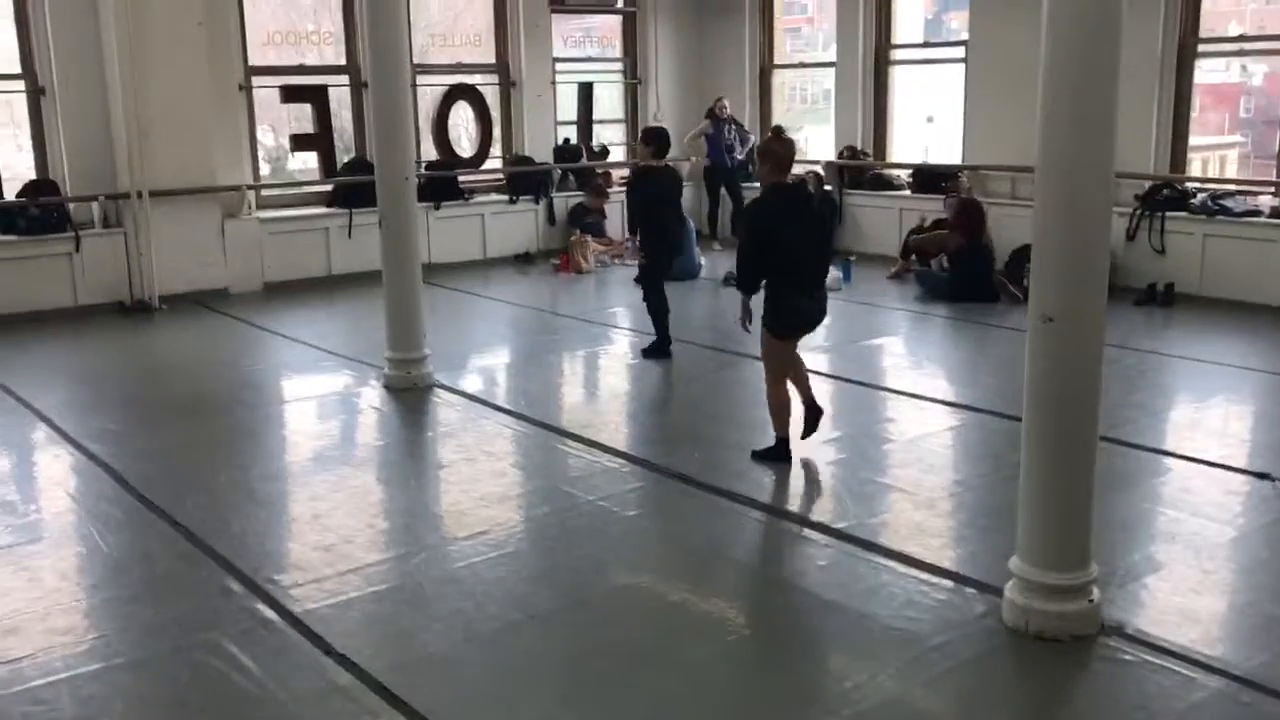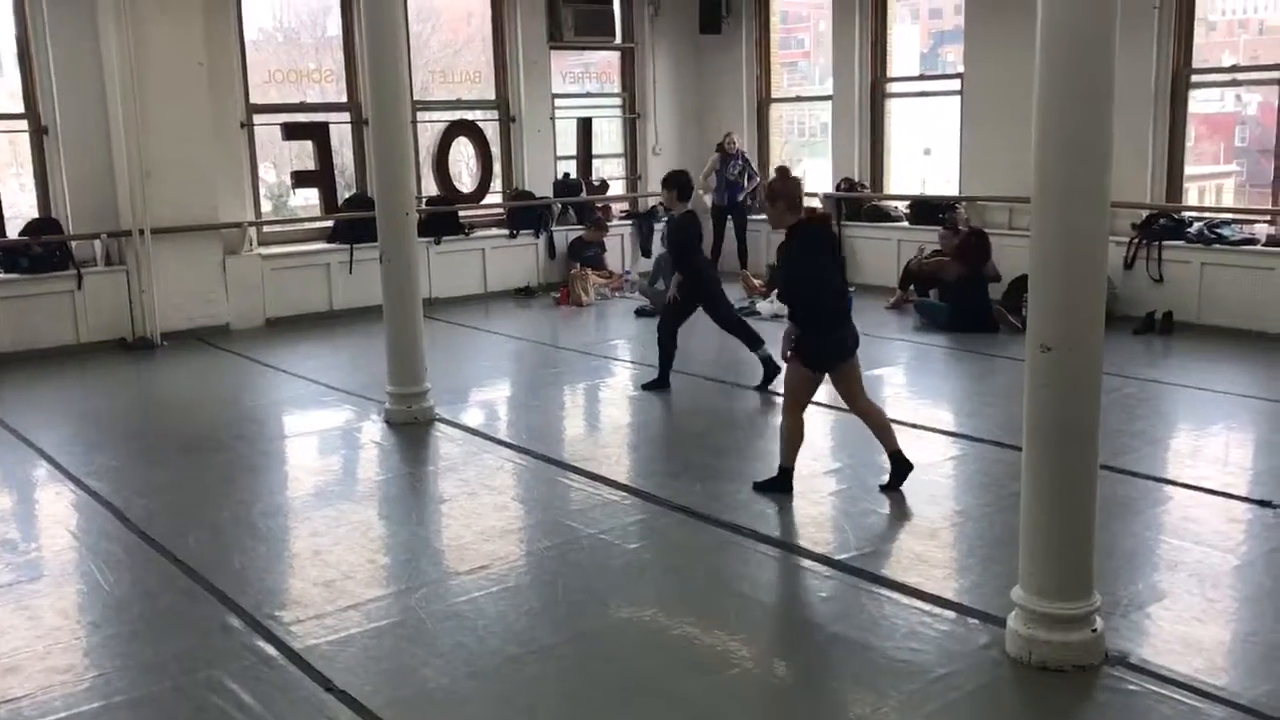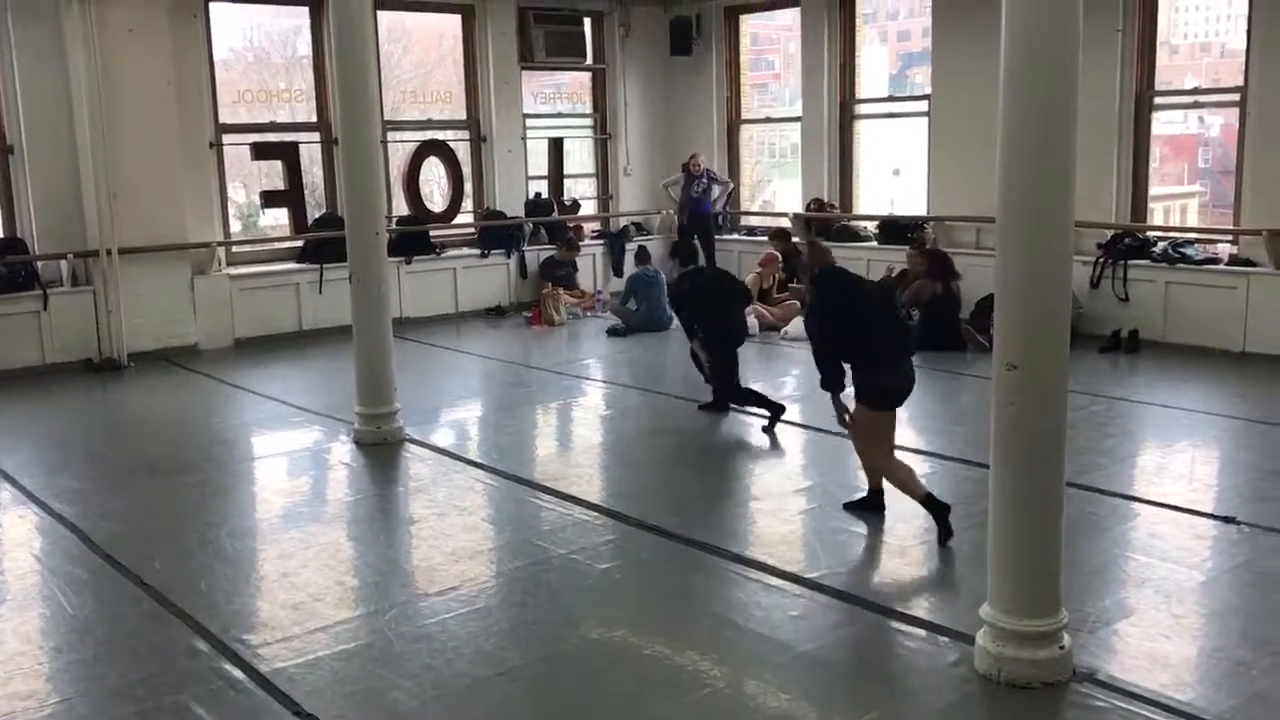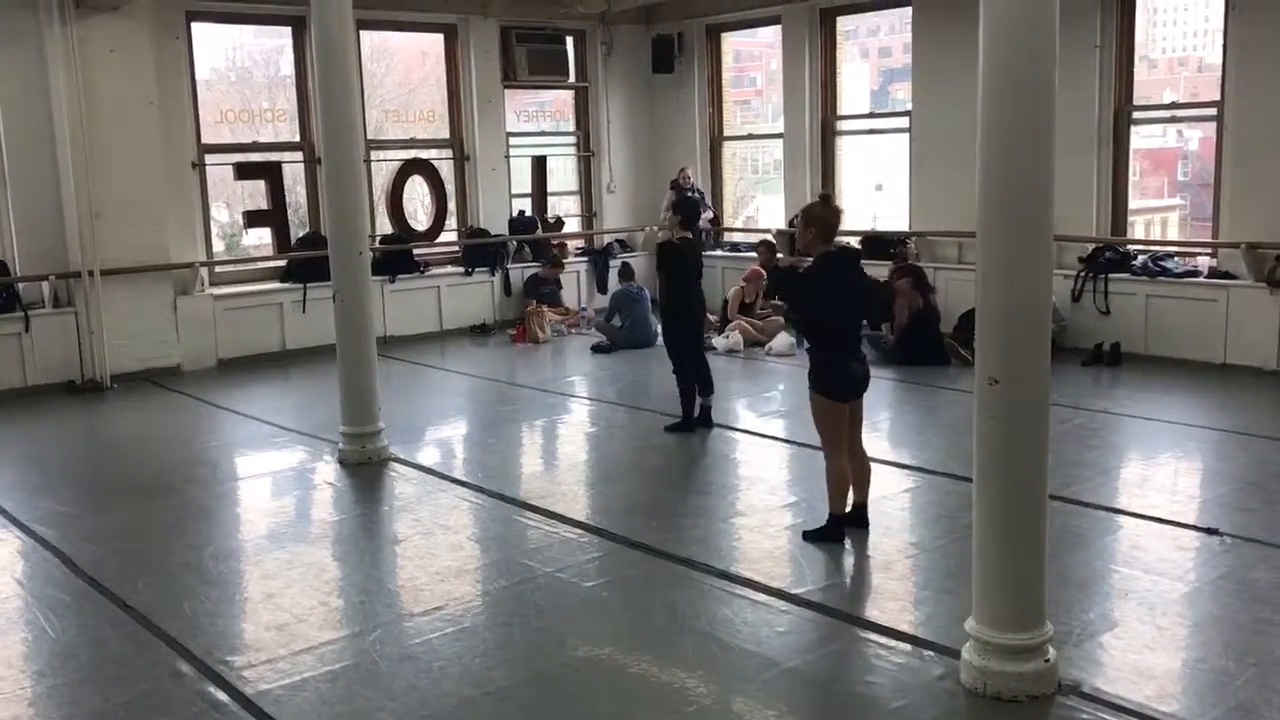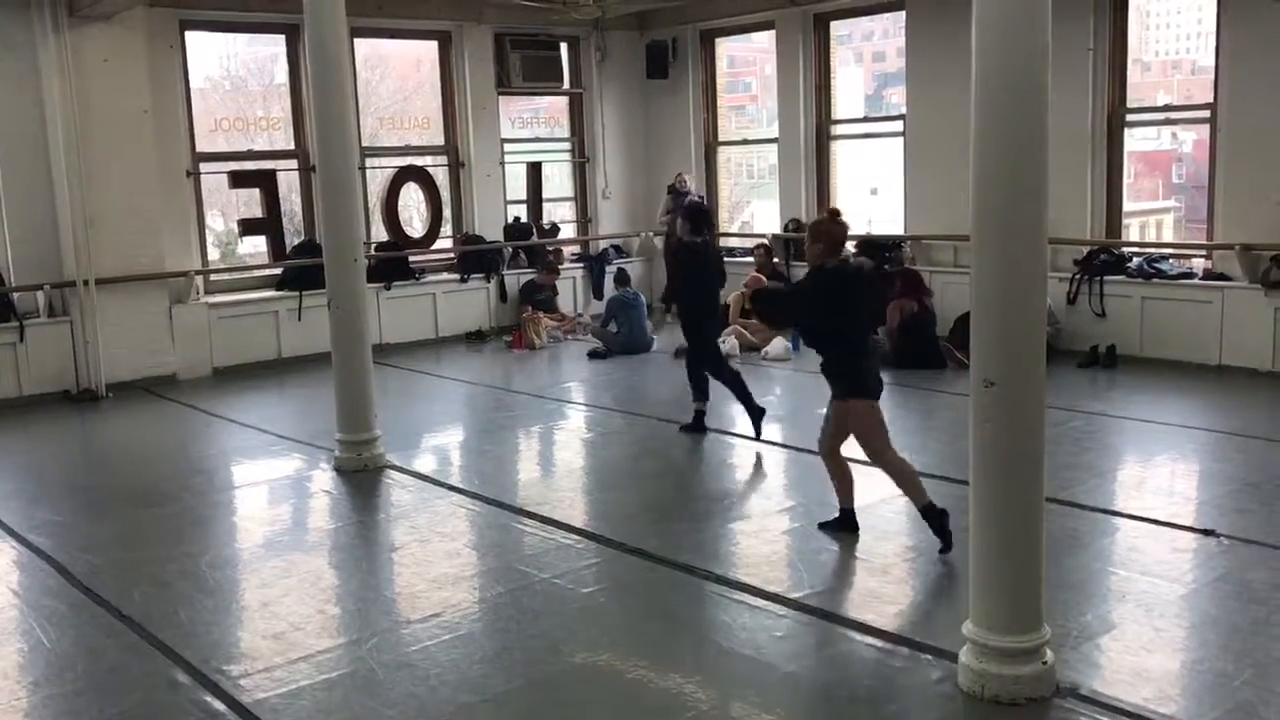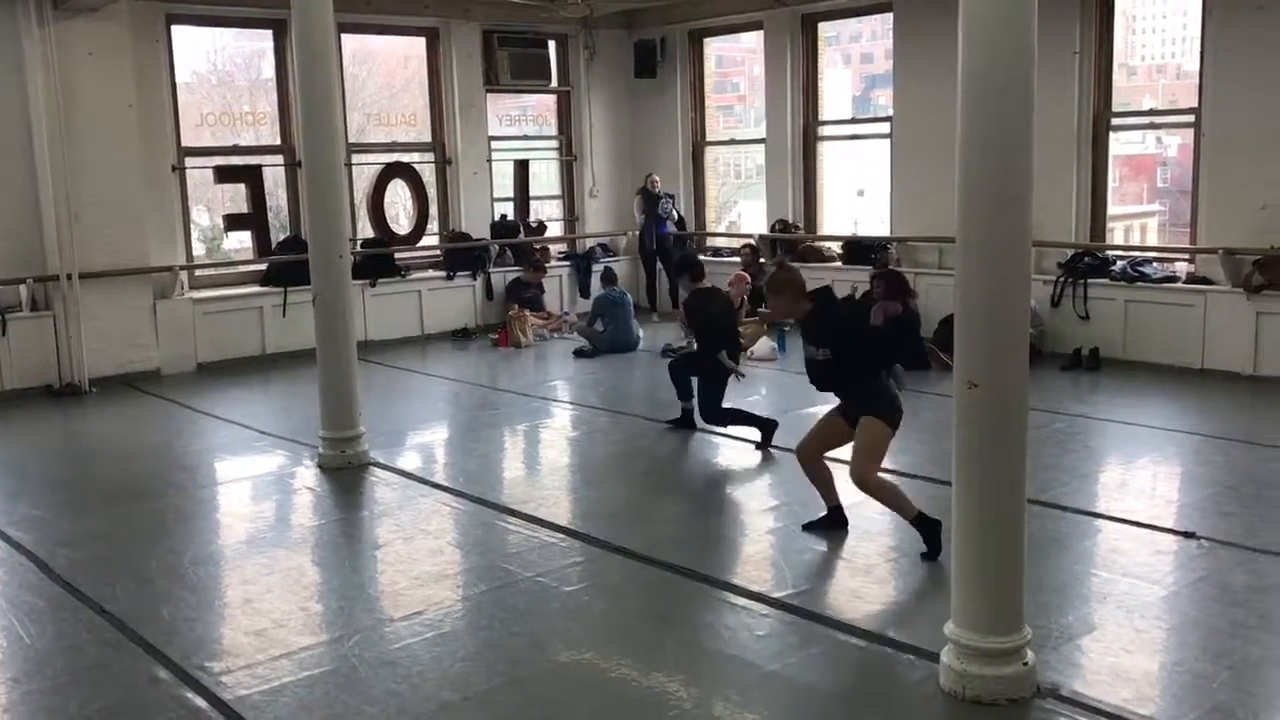
dt=0.7s
person 1, frame 1
left shoulder: (758, 210)
right shoulder: (810, 200)
left elbow: (749, 260)
right elbow: (826, 246)
left wrist: (746, 301)
left hip: (786, 302)
right hip: (816, 298)
left knee: (774, 375)
right knee: (784, 352)
left ankle: (781, 447)
right ankle: (811, 406)
person 1, frame 2
left shoulder: (793, 247)
right shoulder: (820, 233)
left elbow: (801, 302)
left wrist: (789, 334)
left hip: (818, 338)
right hip: (843, 332)
left knee: (792, 409)
right knee: (858, 401)
left ankle: (784, 477)
right ankle: (898, 461)
person 1, frame 3
left shoulder: (818, 309)
right shoulder: (865, 289)
left elbow: (827, 359)
right elbow: (900, 327)
left wrist: (836, 401)
right wrist: (899, 355)
left hip: (879, 379)
right hip: (901, 371)
left knee: (880, 457)
right knee: (861, 432)
left ankle: (937, 508)
right ankle: (874, 497)
person 1, frame 4
left shoulder: (818, 275)
right shoulder: (849, 266)
left elbow: (801, 311)
left wrist: (790, 273)
left hip: (830, 368)
right hip: (854, 364)
left knee: (835, 452)
right knee: (853, 446)
left ankle: (835, 524)
right ankle: (859, 513)
person 1, frame 5
left shoulder: (822, 283)
right shoulder: (858, 277)
left elbow: (779, 311)
left wrist: (757, 292)
left hip: (853, 380)
right hip: (856, 373)
left knee: (881, 454)
right knee: (828, 448)
left ankle: (932, 515)
right ankle: (848, 516)
person 1, frame 6
left shoulder: (837, 319)
right shoulder: (810, 321)
left elbow: (877, 345)
left hip: (877, 403)
right hip: (853, 402)
left knee: (863, 476)
right knee: (806, 451)
left ankle: (926, 526)
right ankle: (836, 514)
person 2, frame 1
left shoulder: (640, 175)
right shoulder: (673, 174)
left elbow: (634, 212)
right elbow: (675, 208)
left wrist: (636, 241)
left hip: (656, 241)
right hip: (675, 238)
left knee: (651, 293)
right knee: (655, 286)
left ankle: (662, 345)
right ankle: (663, 338)
person 2, frame 2
left shoulder: (685, 222)
right shoulder: (684, 219)
left elbow: (688, 258)
left wrist: (674, 283)
right wrist: (676, 281)
left hip: (697, 282)
right hip: (706, 280)
left knee: (667, 325)
right knee: (732, 321)
left ankle: (663, 378)
right ankle: (769, 364)
person 2, frame 3
left shoulder: (677, 288)
right shoulder: (714, 273)
left elbow: (688, 324)
right elbow: (744, 294)
left wrist: (697, 343)
left hip: (720, 333)
right hip: (738, 327)
left knee: (729, 389)
right knee: (698, 352)
left ankle: (771, 407)
right ankle: (719, 399)
person 2, frame 4
left shoulder: (675, 248)
right shoulder: (693, 245)
left wrist: (664, 245)
left hip: (677, 313)
right hip: (695, 309)
left knee: (683, 366)
right knee: (697, 360)
left ankle: (688, 419)
right ankle: (705, 414)
person 2, frame 5
left shoulder: (682, 251)
right shoulder: (709, 249)
left elbow: (678, 287)
right elbow: (720, 280)
left hip: (698, 318)
right hip: (711, 314)
left knee: (716, 366)
right knee: (695, 365)
left ankle: (753, 409)
right ankle: (698, 419)
person 2, frame 6
left shoulder: (693, 302)
right shoulder: (719, 294)
left elbow: (708, 334)
left wrist: (725, 360)
left hip: (717, 359)
left knee: (710, 413)
right knee: (676, 366)
left ankle: (766, 425)
right ankle: (687, 416)
